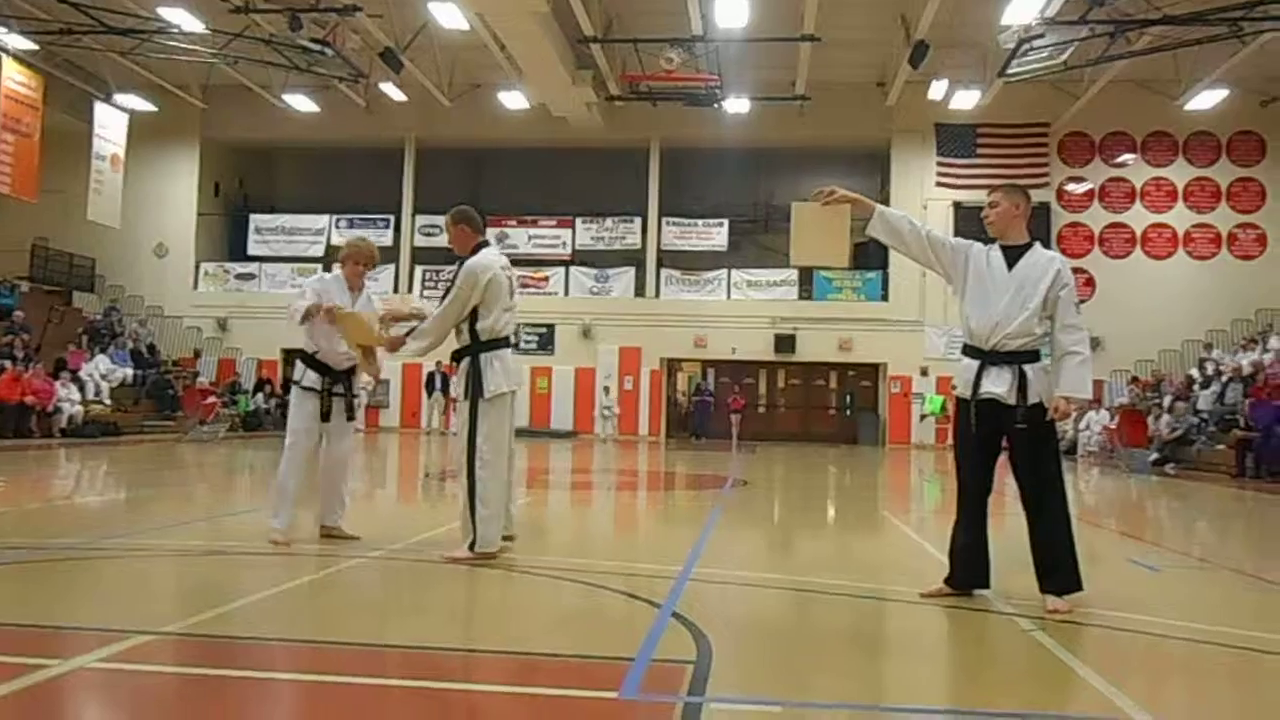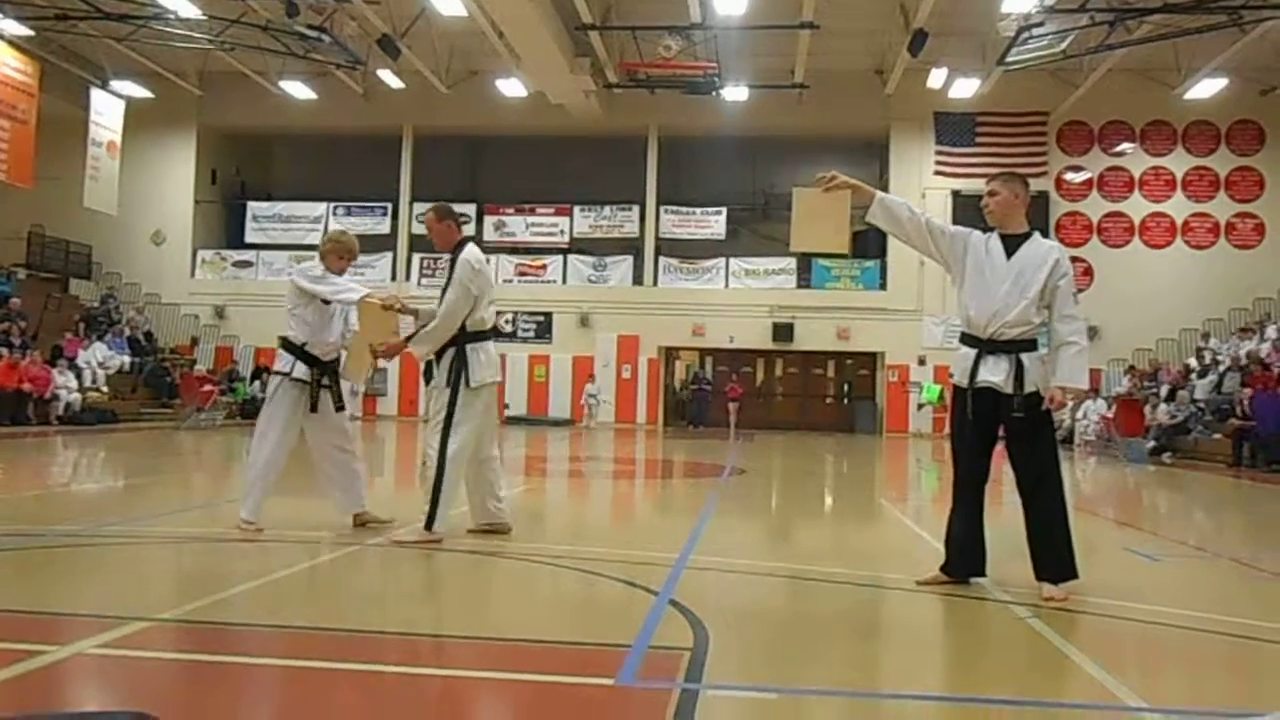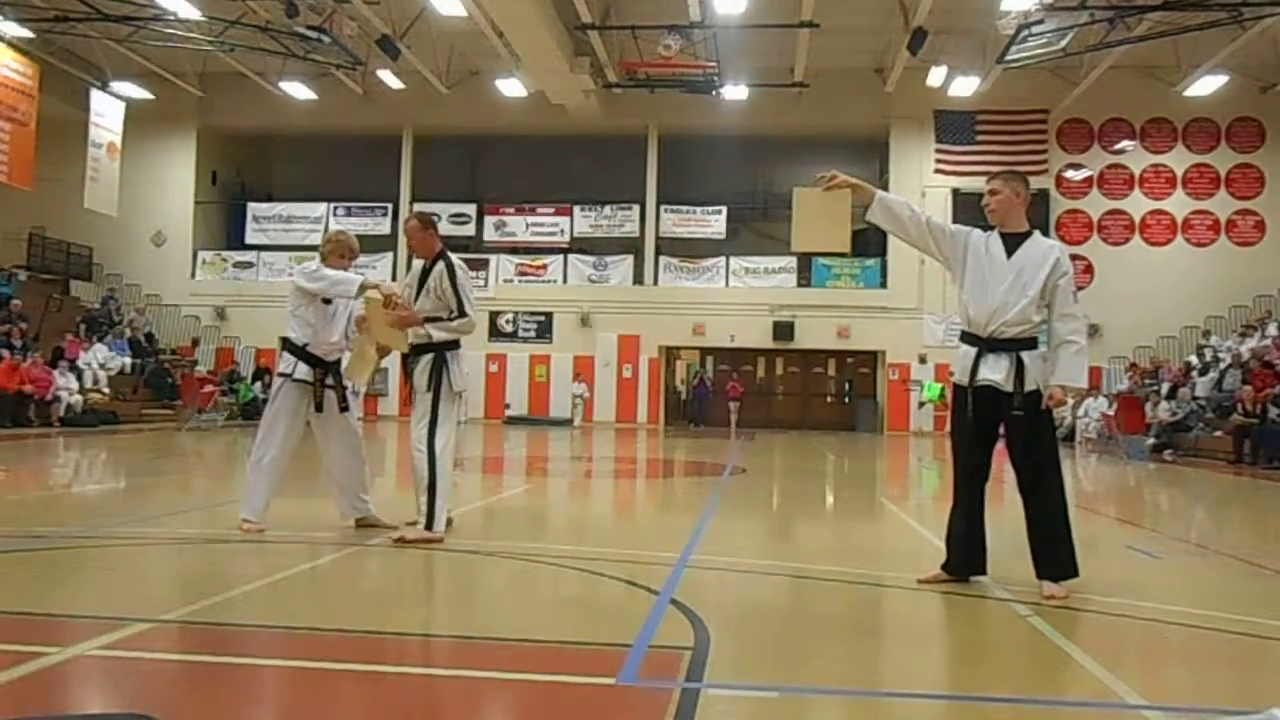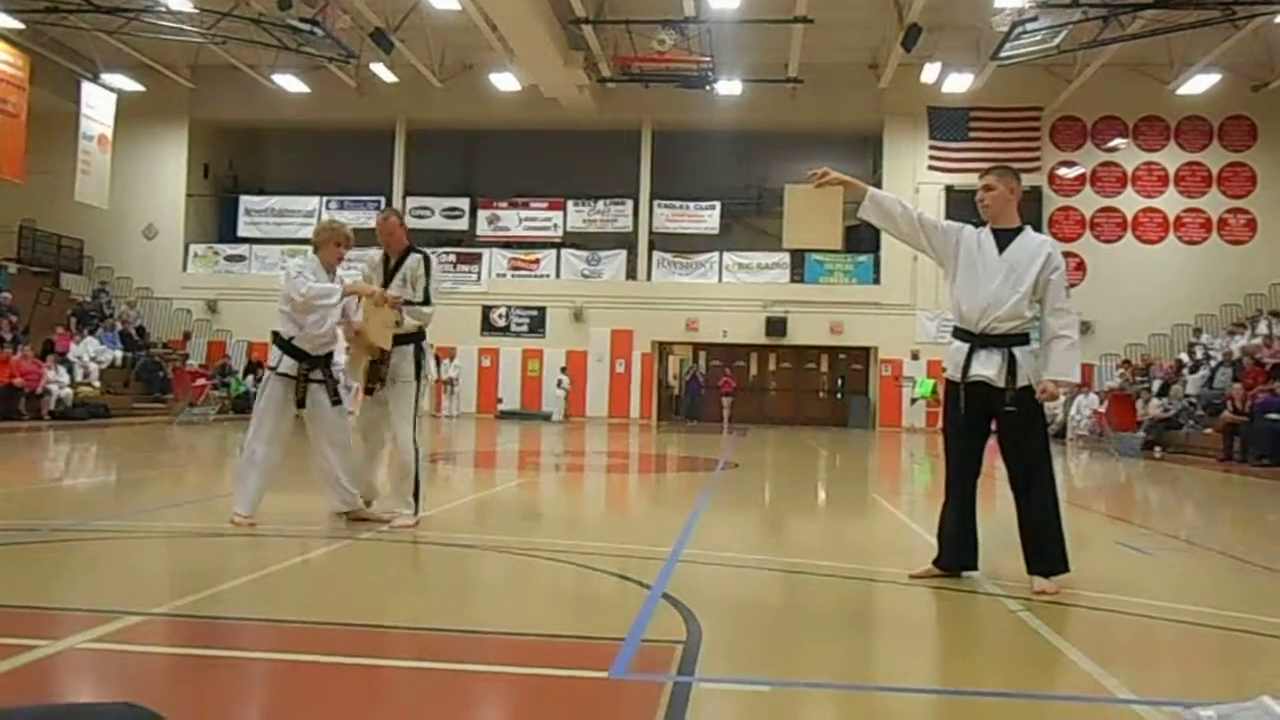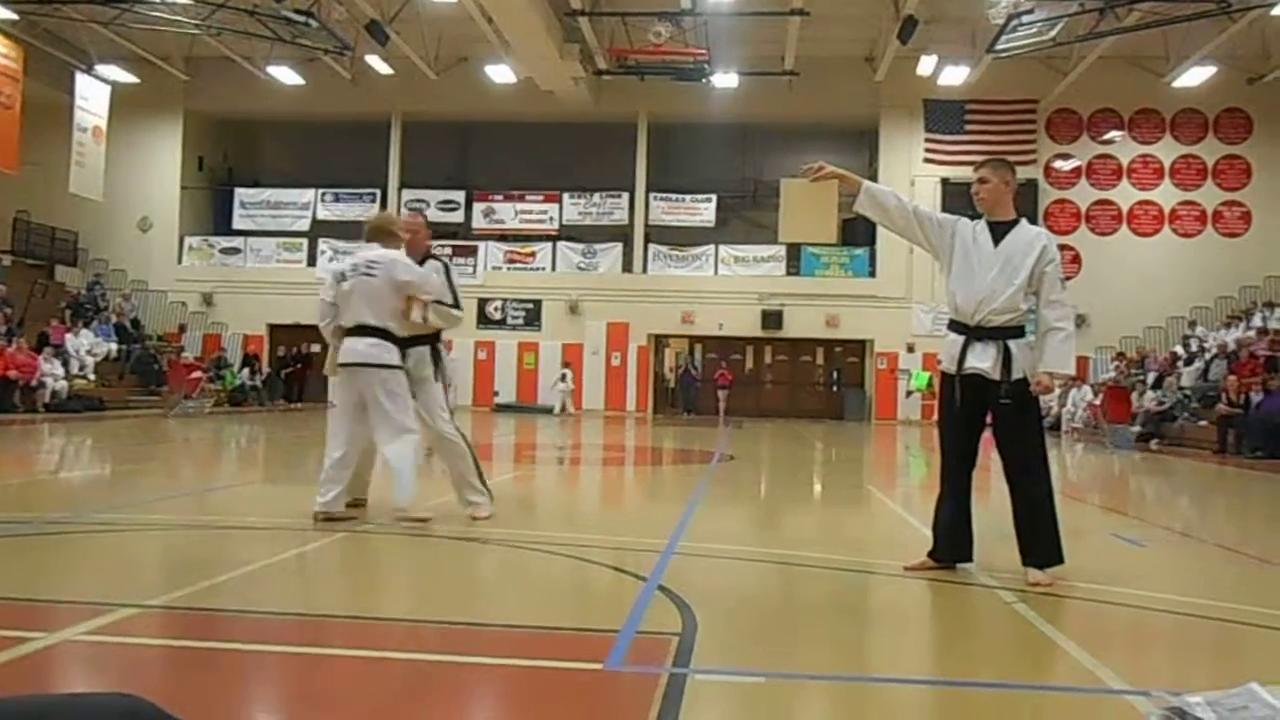
dt=0.7s
person 1, frame 1
left shoulder: (1053, 266)
right shoulder: (969, 257)
left elbow: (1070, 334)
right elbow: (913, 235)
left wrist: (1066, 392)
right wrist: (856, 201)
left hip: (1027, 385)
right hip: (977, 383)
left knee: (1042, 490)
right knee: (971, 488)
left ankle: (1055, 585)
right ankle: (964, 576)
person 1, frame 2
left shoulder: (1050, 256)
right shoulder: (967, 245)
left elbow: (1067, 323)
right elbow: (912, 222)
left wrist: (1062, 383)
right wrist: (855, 188)
left hip: (1023, 374)
right hip: (973, 371)
left knee: (1038, 479)
right knee: (967, 476)
left ankle: (1051, 573)
right ankle: (960, 564)
person 1, frame 3
left shoulder: (1051, 254)
right shoulder: (968, 244)
left elbow: (1068, 322)
right elbow: (913, 221)
left wrist: (1062, 381)
right wrist: (857, 187)
left hip: (1024, 372)
right hip: (974, 370)
left knee: (1038, 477)
right knee: (968, 474)
left ankle: (1052, 571)
right ankle: (961, 562)
person 1, frame 4
left shoulder: (1043, 249)
right shoulder: (959, 239)
left elbow: (1059, 317)
right elbow: (904, 217)
left wrist: (1054, 376)
right wrist: (848, 183)
left hip: (1016, 368)
right hip: (966, 365)
left knee: (1029, 473)
right knee: (960, 470)
left ankle: (1043, 567)
right ankle: (952, 558)
person 1, frame 5
left shoulder: (1038, 242)
right shoulder: (955, 233)
left elbow: (1055, 309)
right elbow: (900, 210)
left wrist: (1049, 368)
right wrist: (843, 176)
left hip: (1011, 360)
right hip: (962, 358)
left knee: (1025, 465)
right knee: (955, 462)
left ankle: (1037, 559)
right ankle: (948, 549)
person 2, frame 1
left shoulder: (475, 266)
right shoulder: (498, 261)
left elbow: (446, 317)
right elbow: (460, 314)
left wrist: (405, 339)
left hip: (484, 368)
right hip: (499, 363)
left knee: (480, 455)
right knee: (497, 452)
left ankle: (483, 541)
right ankle: (502, 525)
person 2, frame 2
left shoulder: (465, 261)
right shoulder: (469, 257)
left elbow: (447, 320)
left wrist: (405, 344)
right wrist: (411, 311)
left hip: (465, 361)
right hip: (477, 359)
left knee: (444, 442)
right knee: (481, 445)
left ankle: (431, 526)
right ankle: (494, 516)
person 2, frame 3
left shoulder: (450, 269)
right shoulder: (421, 269)
left elbow: (467, 321)
right elbow: (408, 313)
left wrist: (422, 322)
right wrist: (397, 313)
left hip: (440, 364)
right hip: (423, 363)
left knee: (428, 440)
right knee: (425, 439)
left ankle: (432, 523)
right ankle: (433, 514)
person 2, frame 4
left shoulder: (420, 261)
right shoulder: (374, 262)
left elbow: (425, 310)
left wrist: (400, 307)
left hip: (407, 354)
right hip: (378, 353)
left knee: (403, 433)
right knee: (367, 427)
left ankle: (407, 508)
person 2, frame 5
left shoulder: (438, 268)
left elbow: (455, 315)
left hip: (422, 357)
left knee: (441, 427)
left ankle: (478, 497)
right ankle: (356, 493)
person 3, frame 1
left shoulder: (366, 301)
right shoulder: (320, 284)
left elbow: (368, 343)
right elbow: (297, 308)
left wrist: (370, 353)
right wrist: (318, 308)
left hip: (344, 382)
right hip: (312, 377)
left knee: (338, 455)
right knee: (298, 450)
left ankle: (329, 521)
right ankle: (281, 523)
person 3, frame 2
left shoulder: (343, 293)
right shoulder: (305, 274)
left elbow: (351, 333)
right elbow: (336, 288)
right wrist: (376, 299)
left hip: (324, 375)
right hip: (295, 369)
left knee: (339, 442)
right knee: (272, 441)
left ankle: (359, 510)
right ankle: (249, 514)
person 3, frame 3
left shoulder: (347, 294)
right shoulder: (308, 274)
left elbow: (351, 338)
right elbow: (333, 281)
right wrist: (378, 285)
left hip: (329, 375)
right hip: (298, 370)
left knee: (347, 445)
right knee: (275, 443)
left ankle: (360, 511)
right ankle: (251, 514)
person 3, frame 4
left shoulder: (338, 283)
right shoulder: (298, 268)
left elbow: (344, 321)
right elbow: (308, 294)
right wrist: (355, 289)
left hip: (319, 369)
right hip: (288, 363)
left knee: (336, 438)
right knee: (265, 438)
left ankle: (352, 505)
right ankle: (243, 508)
person 3, frame 5
left shoulder: (343, 268)
right shoulder: (396, 261)
left elbow: (326, 318)
right elbow: (436, 289)
right wrist: (406, 297)
left hip: (350, 353)
right hip: (382, 353)
left knee: (346, 432)
right knee: (402, 430)
left ankle: (328, 502)
right ankle: (403, 502)
